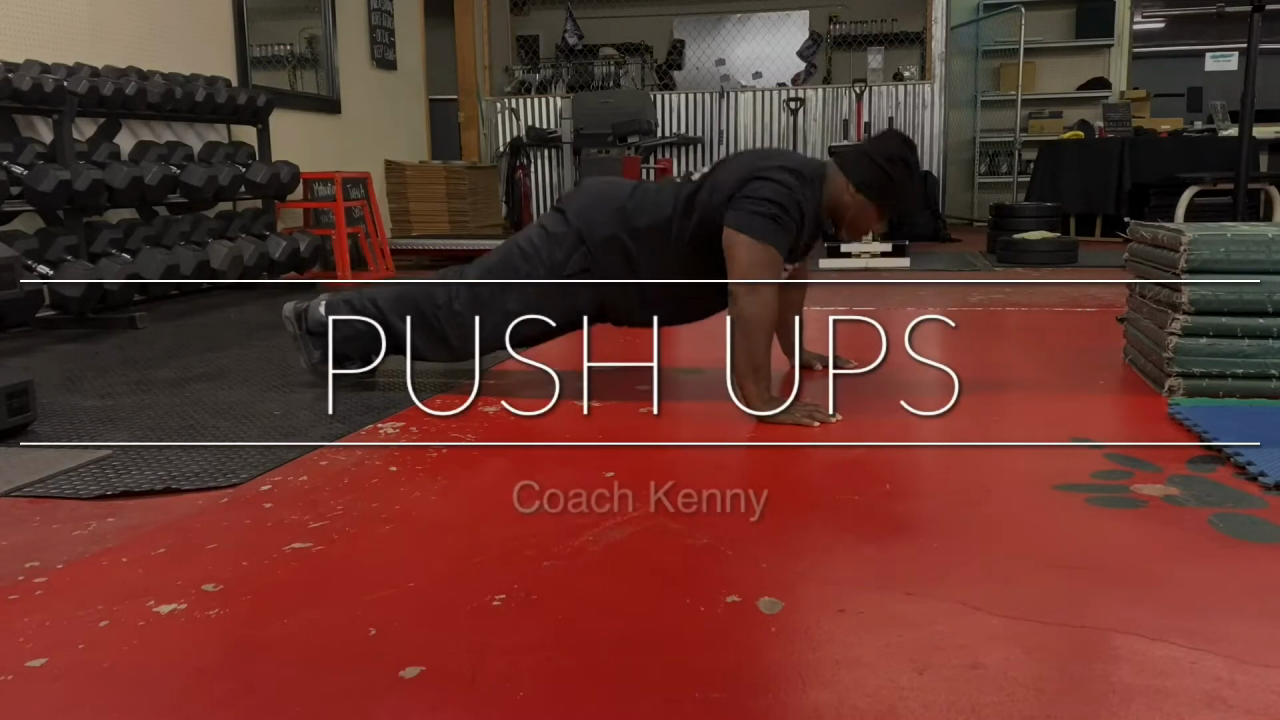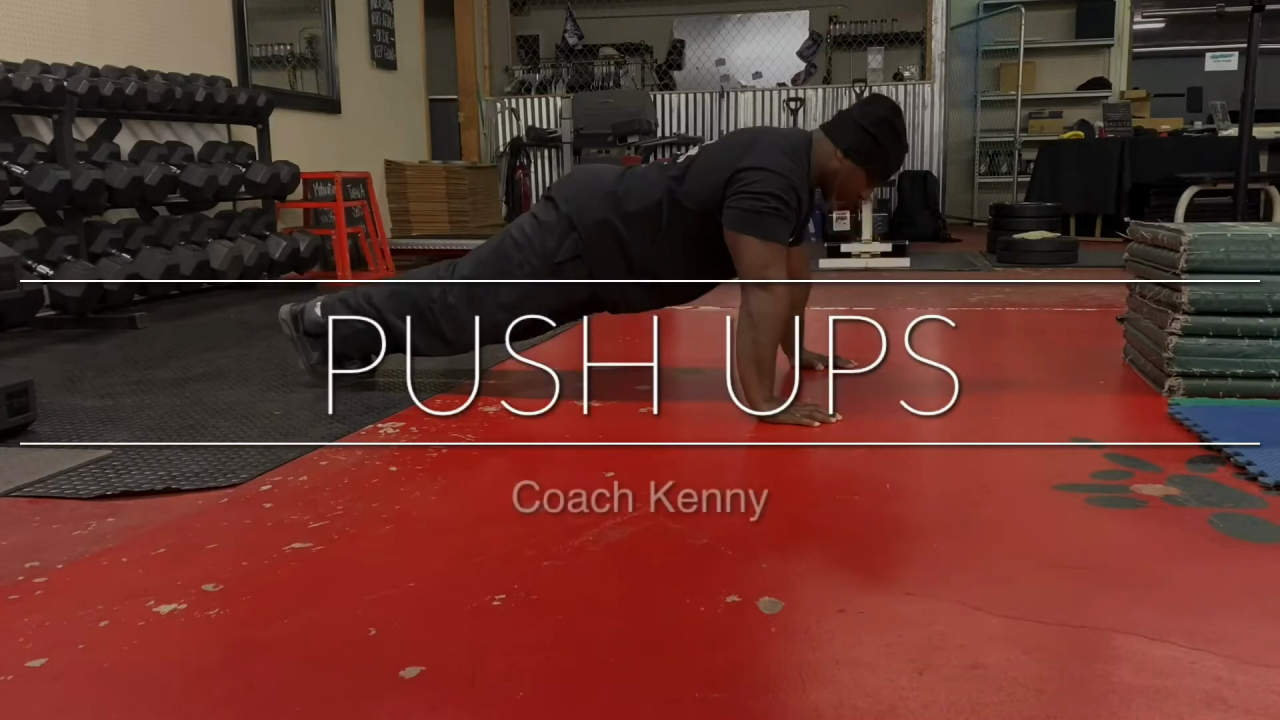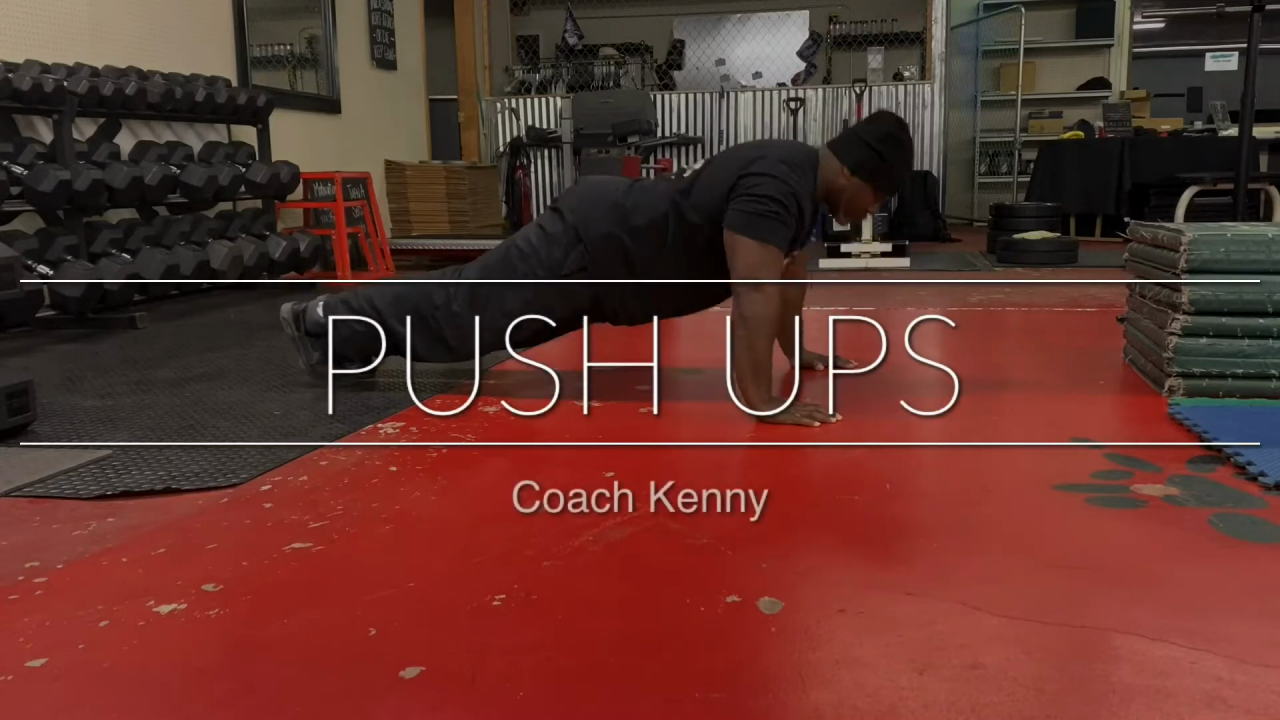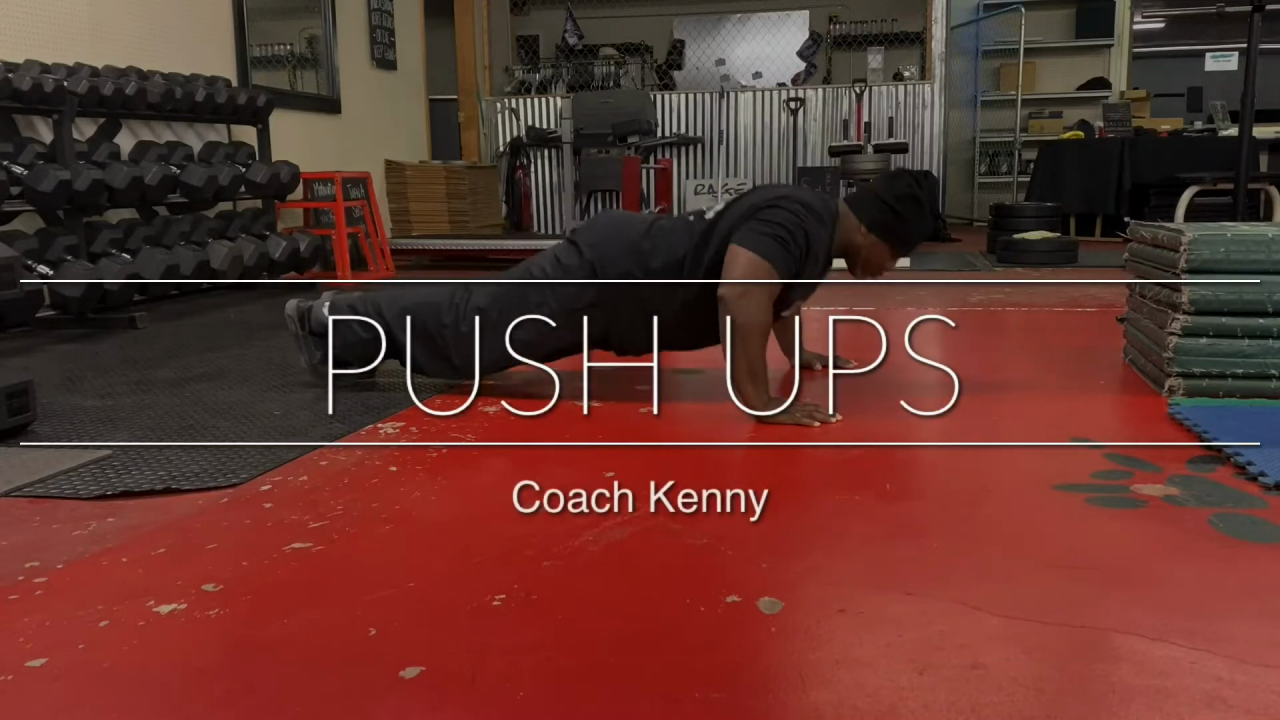
dt=0.2s
person 1, frame 1
left shoulder: (808, 190)
right shoulder: (781, 189)
left elbow: (787, 280)
right elbow: (748, 290)
left wrist: (797, 352)
right wrist: (758, 401)
left hip: (612, 248)
right hip: (589, 247)
left knee: (473, 308)
right knee: (460, 313)
left ankle: (343, 319)
right ankle: (326, 322)
person 1, frame 2
left shoulder: (798, 167)
right shoulder: (772, 173)
left elbow: (793, 272)
right elbow: (763, 290)
left wrist: (793, 352)
right wrist: (761, 400)
left hip: (606, 238)
right hip: (583, 233)
left knee: (467, 303)
right knee: (455, 308)
left ankle: (336, 322)
right ankle: (322, 323)
person 1, frame 3
left shoulder: (805, 179)
right shoulder: (782, 183)
left elbow: (788, 269)
right elbow: (753, 287)
left wrist: (794, 349)
right wrist: (760, 401)
left hip: (609, 246)
right hip: (588, 247)
left knee: (469, 306)
right knee: (456, 315)
left ankle: (339, 322)
right ankle: (321, 321)
person 1, frame 4
left shoulder: (817, 223)
right shoulder: (802, 227)
left elbow: (770, 280)
right elbow: (738, 292)
left wrist: (795, 350)
right wrist: (759, 401)
left hip: (624, 270)
right hip: (602, 281)
left knee: (481, 319)
right knee: (464, 330)
left ankle: (347, 311)
right ankle: (327, 320)
